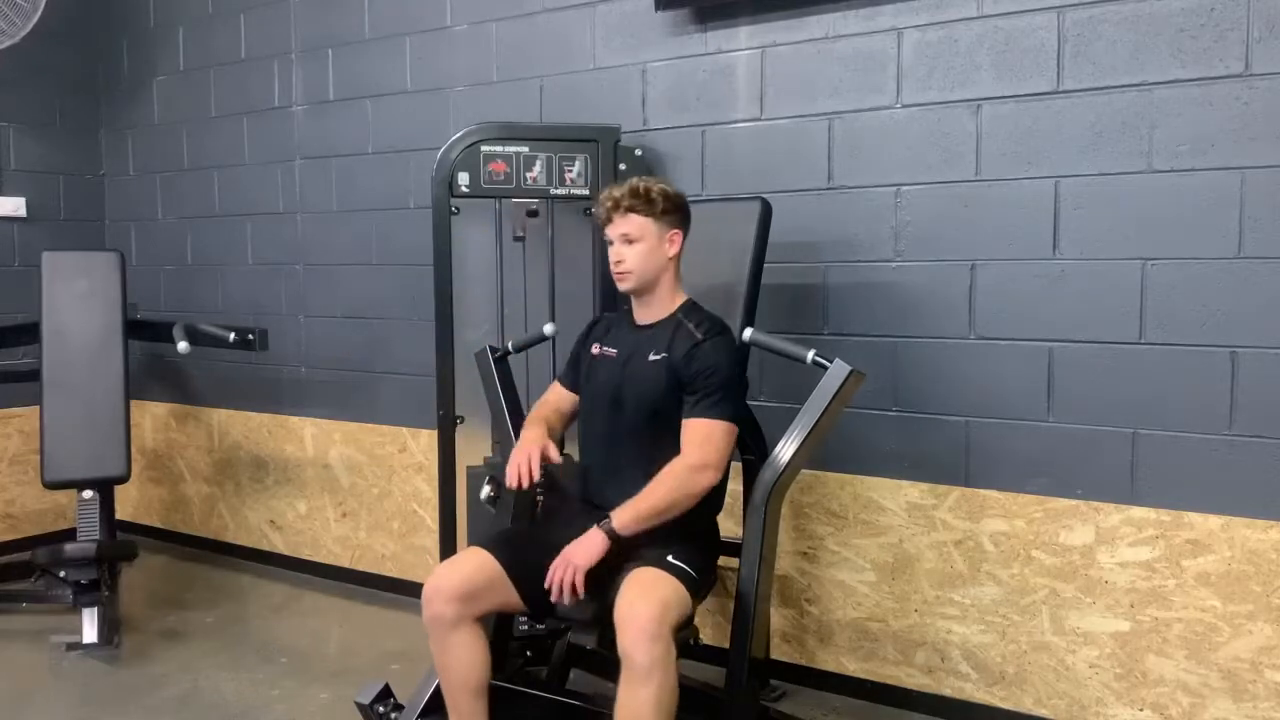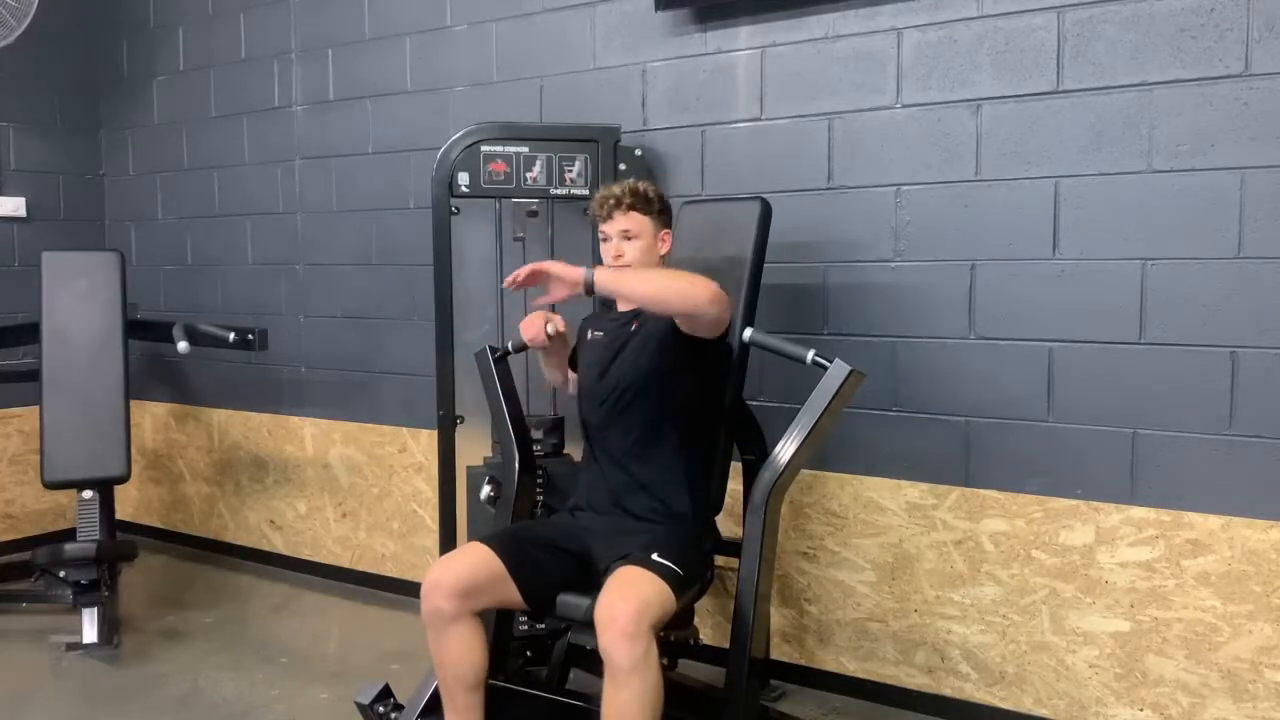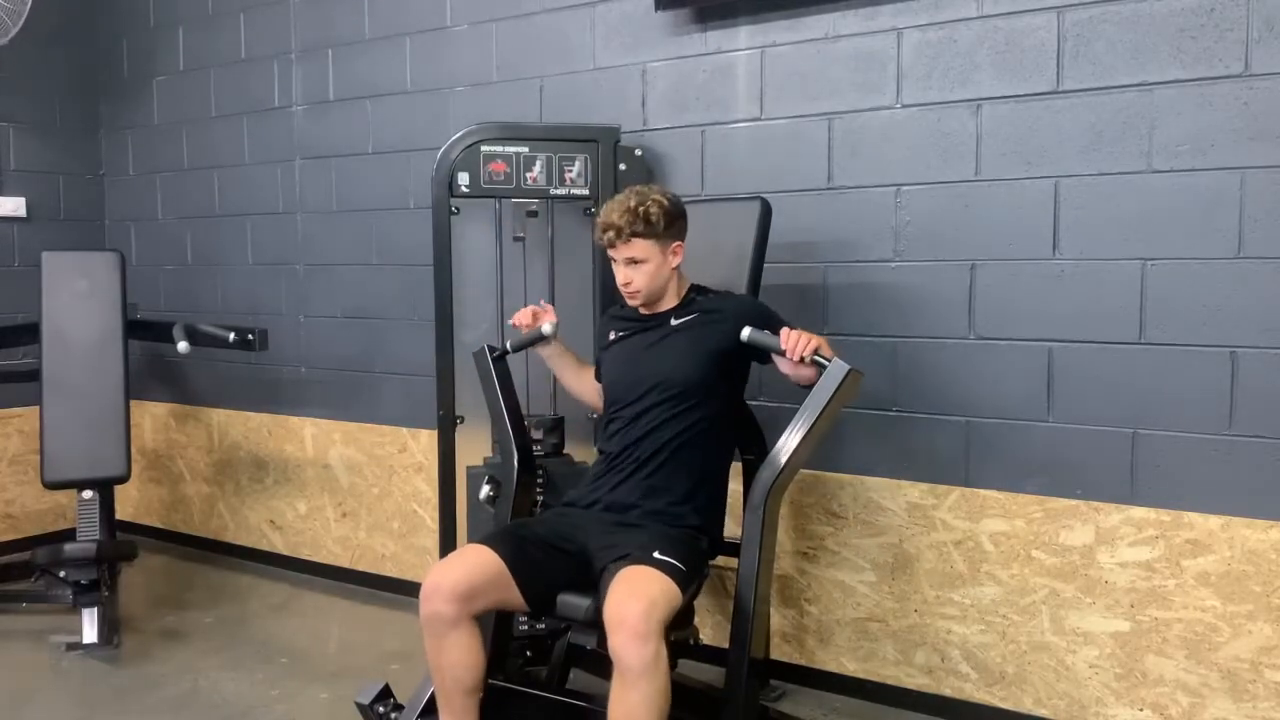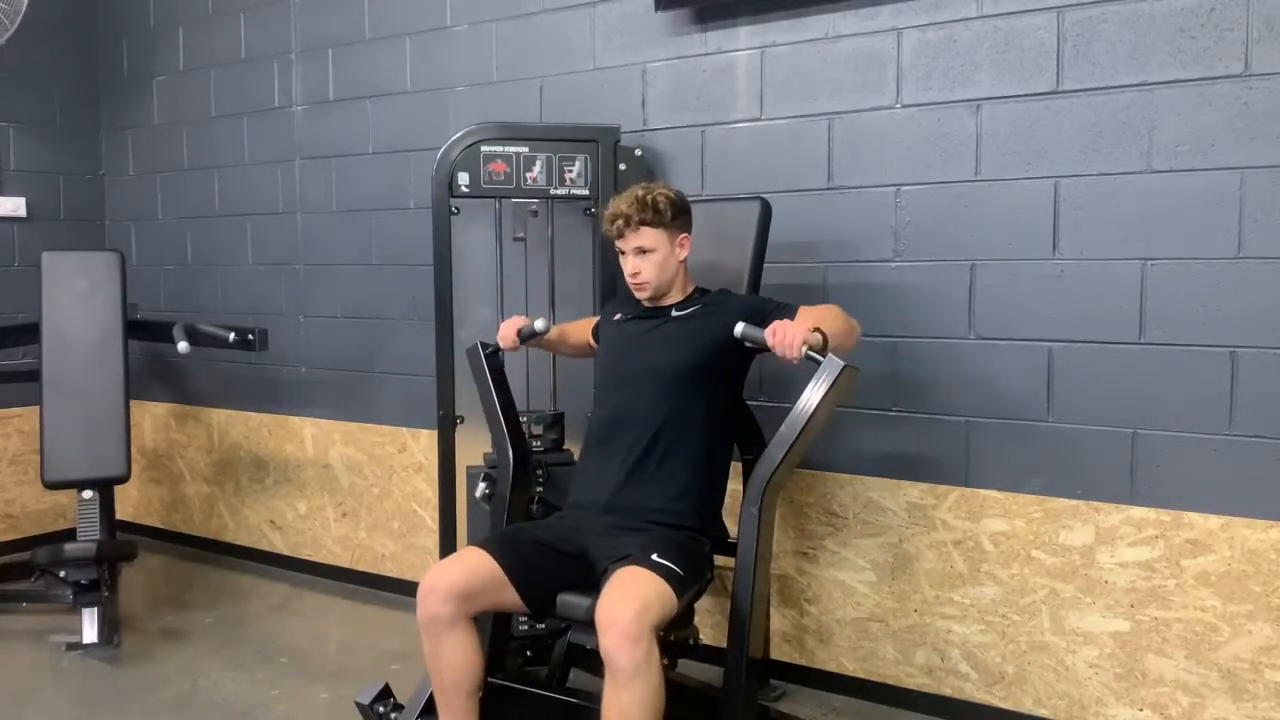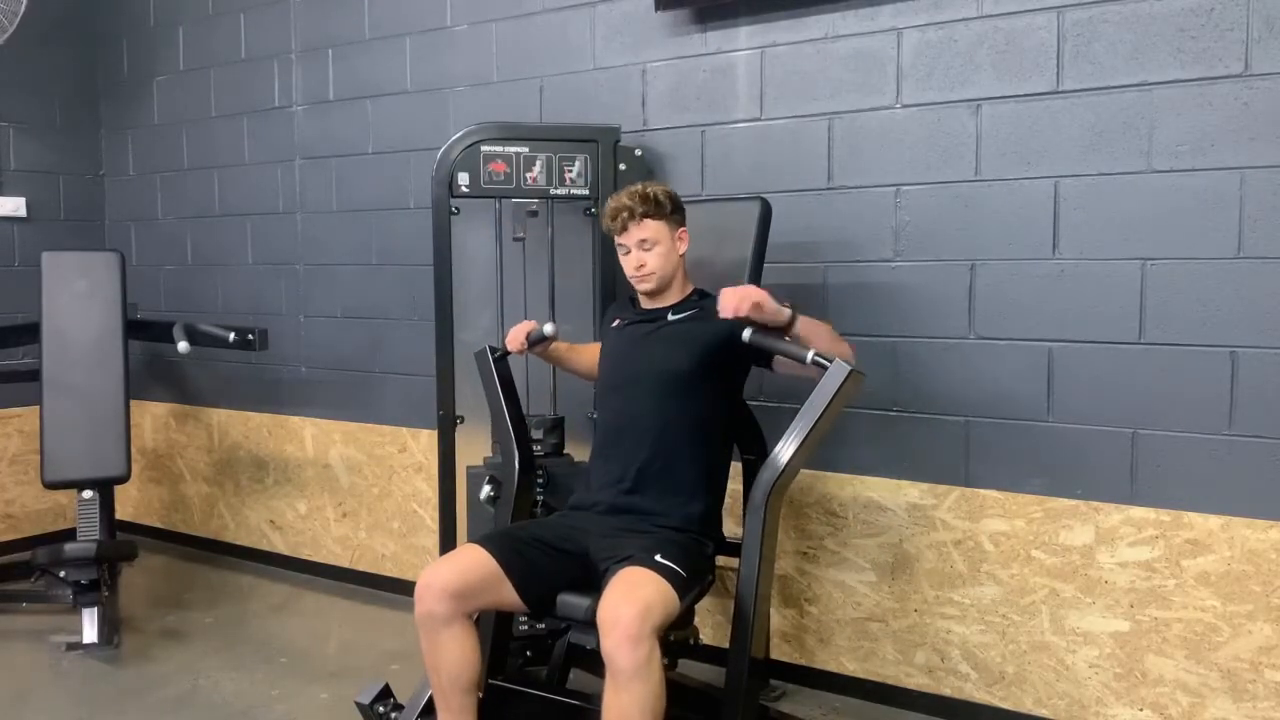
dt=1s
person 1, frame 1
left shoulder: (708, 346)
right shoulder: (601, 330)
left elbow: (700, 468)
right elbow: (558, 405)
left wrist: (605, 533)
right wrist: (531, 433)
left hip: (668, 533)
right hip: (585, 523)
left knee: (640, 620)
right knee: (444, 592)
person 1, frame 2
left shoulder: (685, 319)
right shoulder: (596, 327)
left elbow: (703, 297)
left wrist: (584, 277)
right wrist: (547, 341)
left hip: (665, 532)
right hip: (584, 519)
left knee: (621, 620)
right knee: (443, 587)
person 1, frame 3
left shoulder: (726, 316)
right shoulder: (614, 324)
left elbow: (813, 364)
left wrist: (807, 352)
right wrist: (548, 346)
left hip: (665, 528)
right hip: (584, 514)
left knee: (631, 621)
right knee: (443, 590)
person 1, frame 4
left shoulder: (725, 314)
right shoulder: (619, 312)
left elbow: (844, 327)
right elbow: (582, 337)
left wrist: (806, 332)
right wrist: (536, 334)
left hip: (665, 532)
right hip: (580, 520)
left knee: (622, 622)
right knee: (440, 592)
person 1, frame 5
left shoulder: (719, 319)
right shoulder: (620, 316)
left elbow: (836, 356)
left wrist: (776, 313)
right wrist: (547, 348)
left hip: (667, 532)
right hip: (584, 519)
left knee: (623, 623)
right knee: (437, 589)
